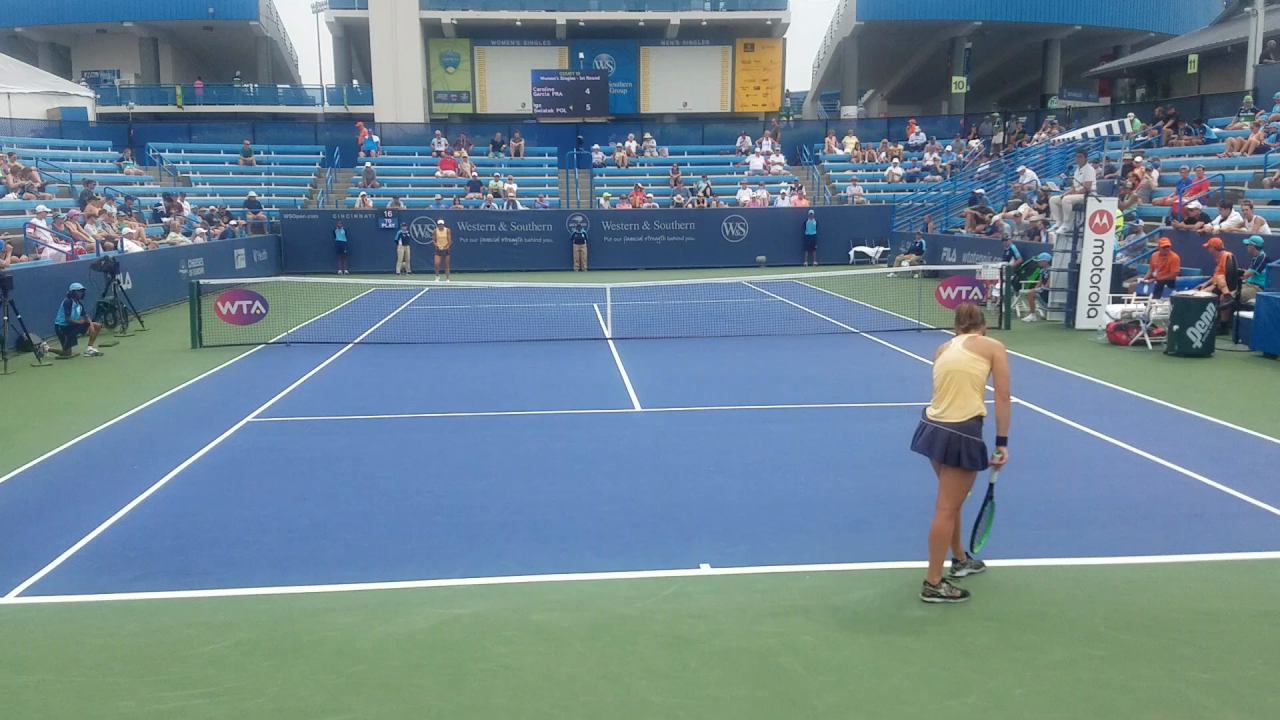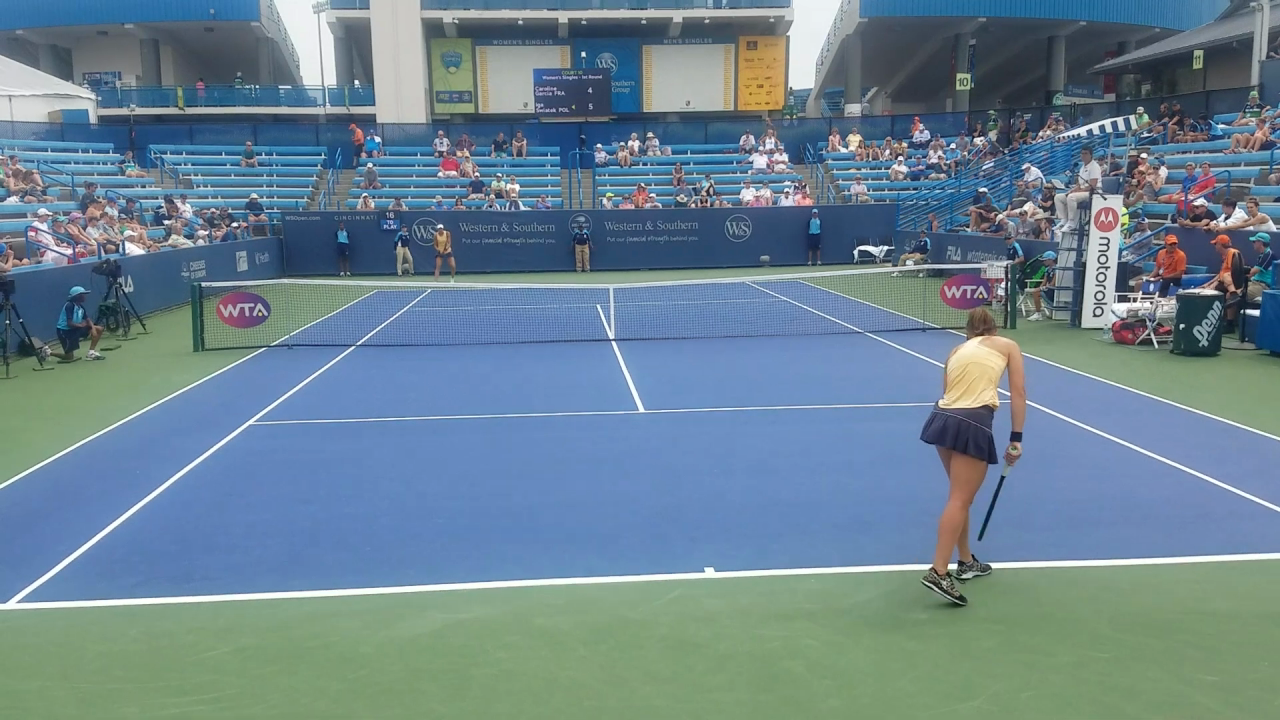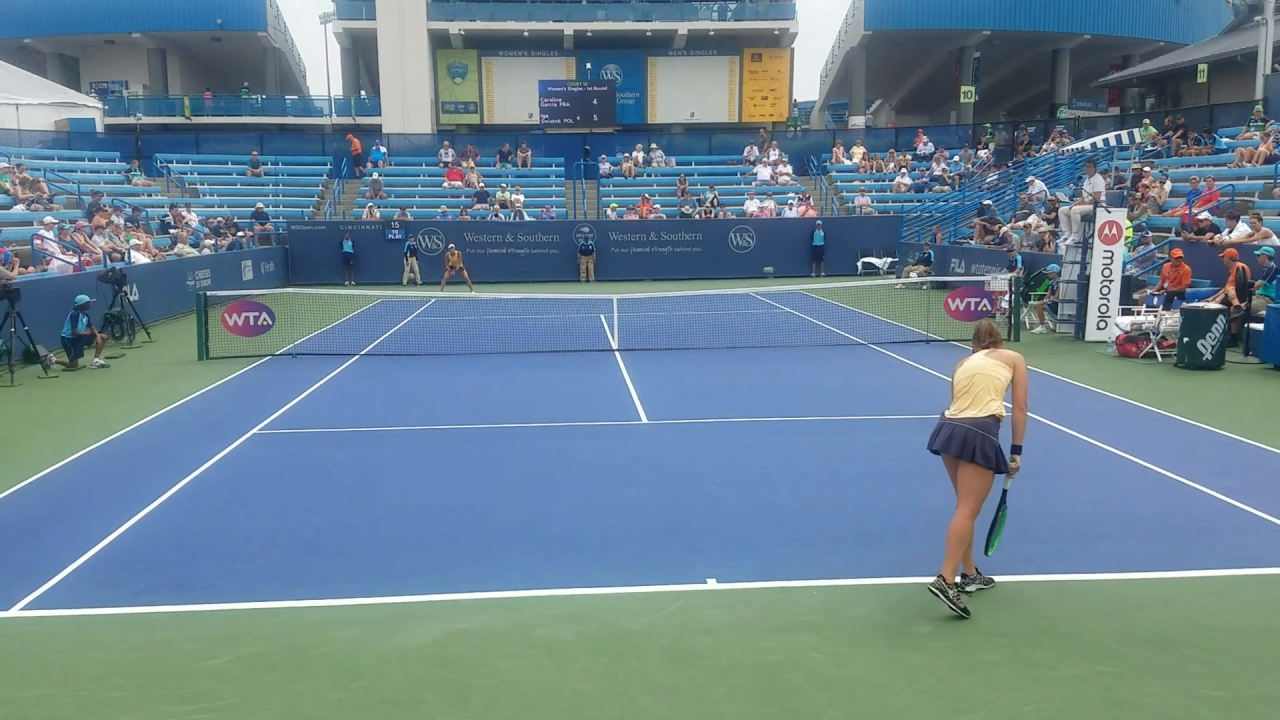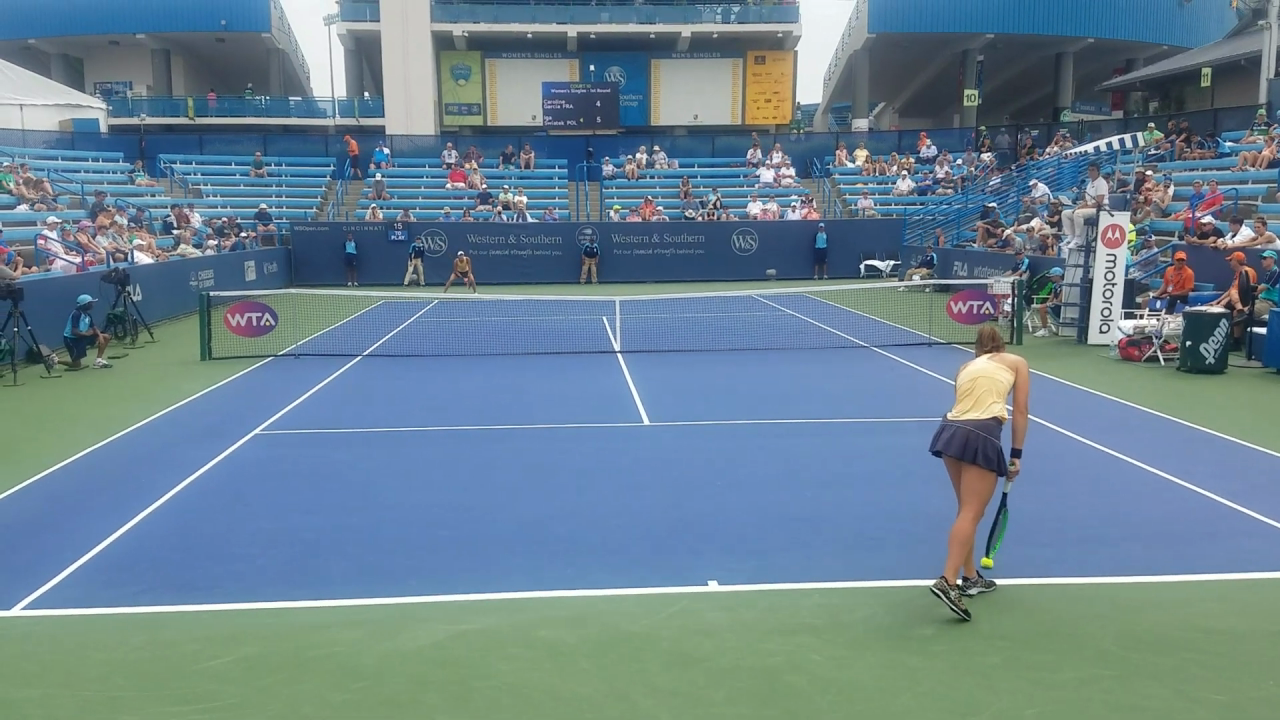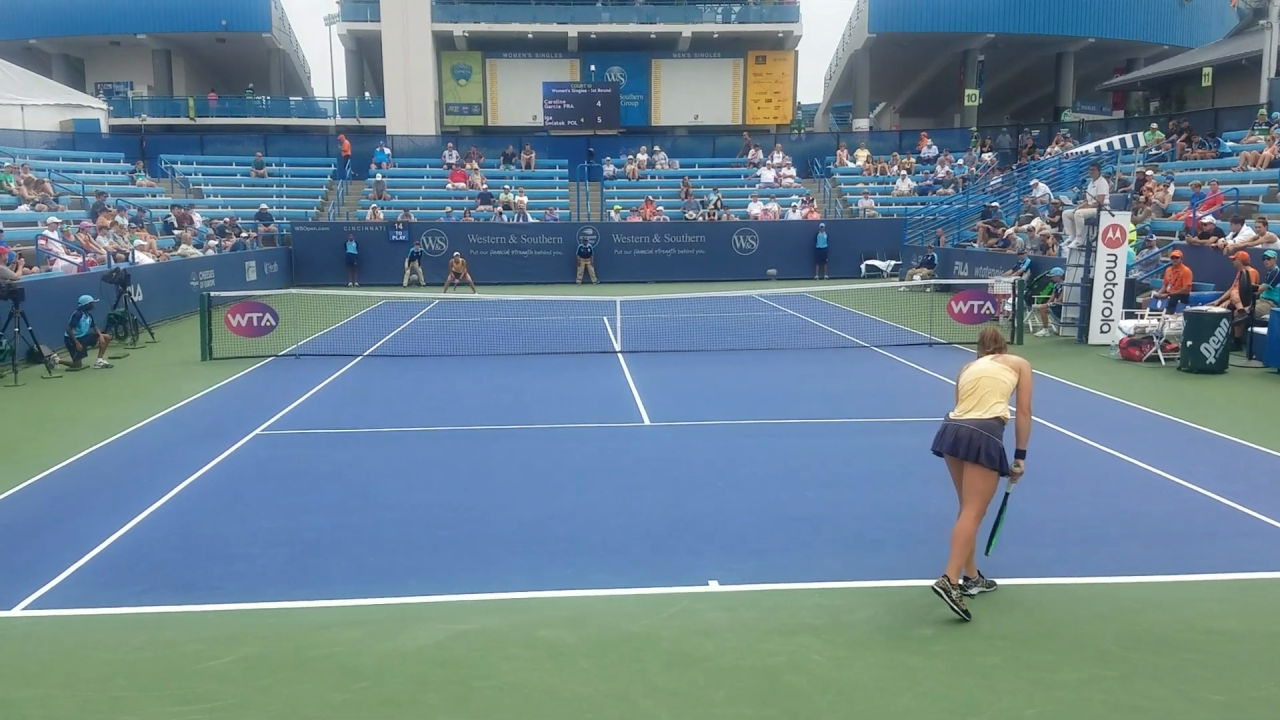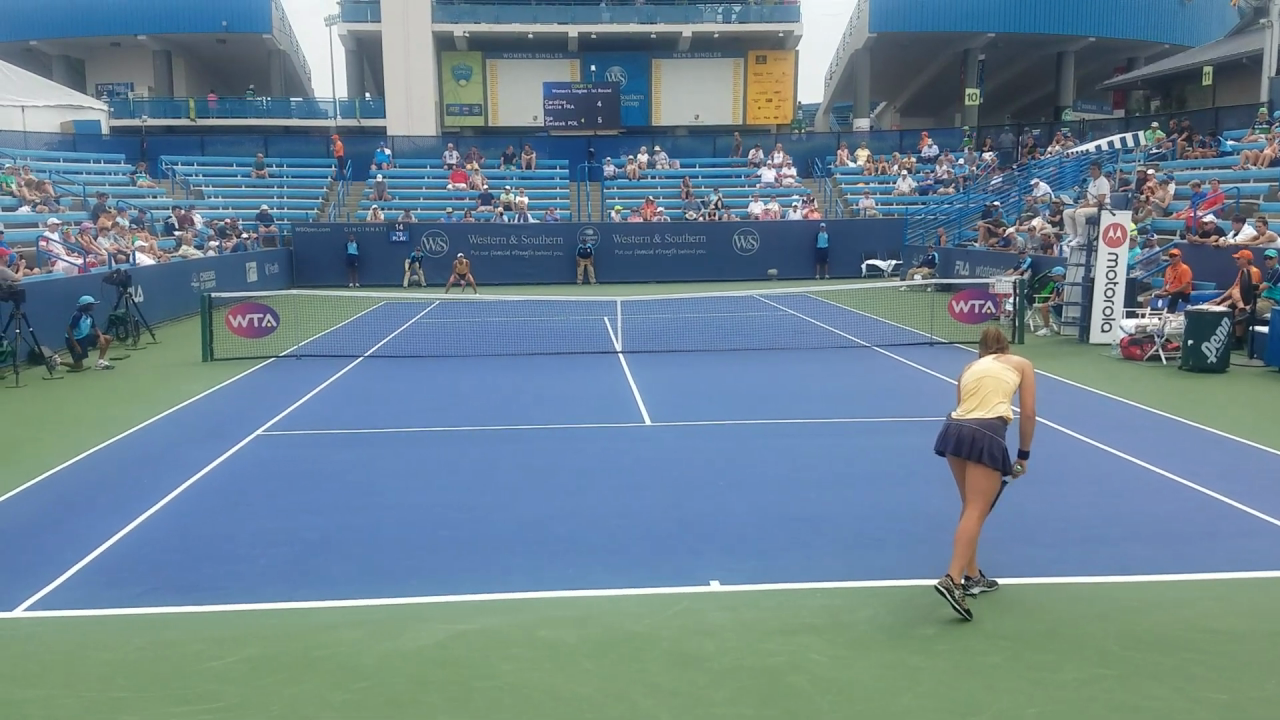
dt=0.4s
person 1, frame 1
left shoulder: (943, 349)
right shoulder: (992, 346)
right elbow: (1002, 398)
right wrist: (1002, 443)
left hip: (932, 428)
right hip: (960, 433)
left knee: (952, 500)
right knee: (946, 509)
left ankle: (960, 560)
right ankle: (933, 583)
person 1, frame 2
left shoulder: (956, 351)
right shoulder: (1007, 345)
right elbow: (1018, 394)
right wrist: (1016, 438)
left hip: (941, 419)
right hip: (972, 423)
left knee: (961, 496)
right knee: (959, 500)
left ankle: (966, 562)
right ankle: (938, 572)
person 1, frame 3
left shoulder: (963, 363)
right shoulder: (1013, 358)
right elbow: (1019, 407)
right wrist: (1016, 451)
left hip: (948, 429)
right hip: (979, 433)
left knee: (966, 506)
right knee: (967, 510)
left ankle: (969, 575)
right ankle: (945, 580)
person 1, frame 4
left shoulder: (966, 367)
right shoulder: (1016, 362)
right elbow: (1020, 411)
right wrist: (1015, 455)
left hip: (950, 430)
right hip: (982, 434)
left knee: (967, 509)
right knee: (971, 513)
left ankle: (970, 578)
right ankle: (947, 581)
person 1, frame 5
left shoulder: (968, 368)
right shoulder: (1019, 363)
right elbow: (1023, 411)
right wrist: (1020, 456)
left hip: (951, 429)
right hip: (984, 434)
left knee: (968, 507)
right knee: (973, 512)
left ankle: (970, 577)
right ankle: (949, 580)
person 1, frame 6
left shoulder: (970, 367)
right shoulder: (1021, 363)
right elbow: (1028, 415)
right wrist: (1023, 456)
left hip: (954, 428)
right hip: (986, 433)
left knee: (971, 507)
right knee: (976, 512)
left ankle: (972, 577)
right ankle: (953, 580)
